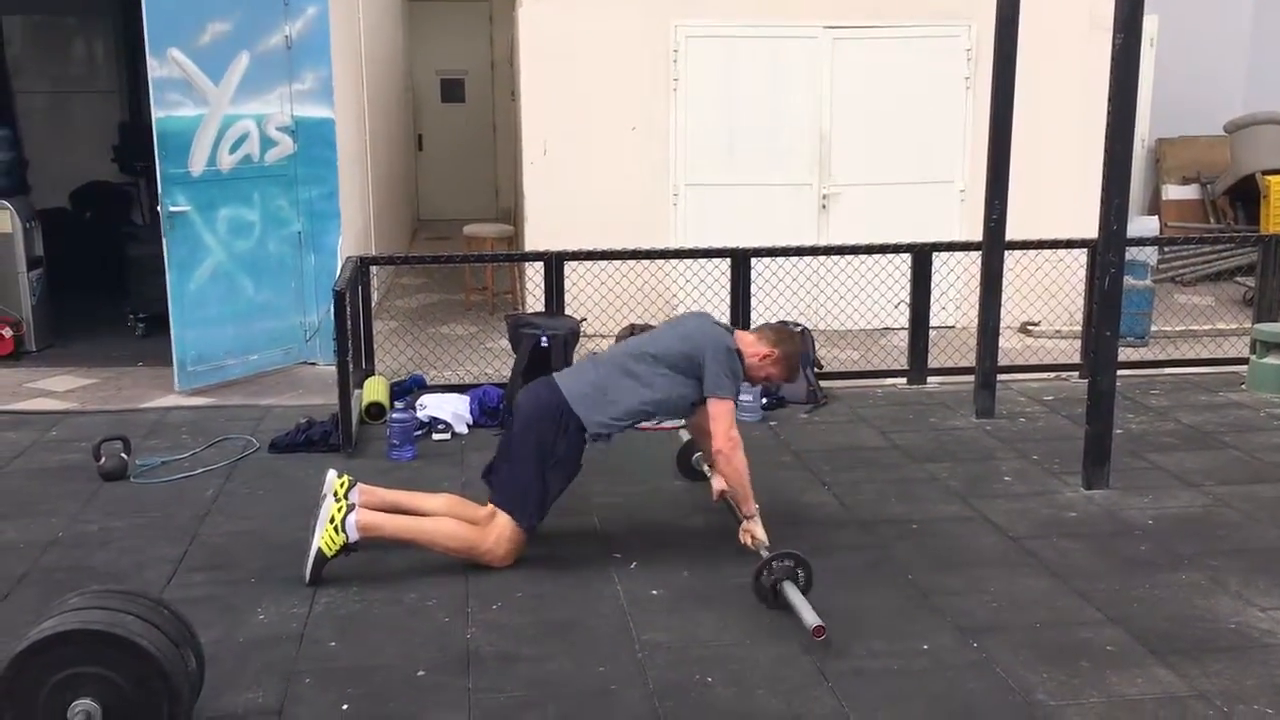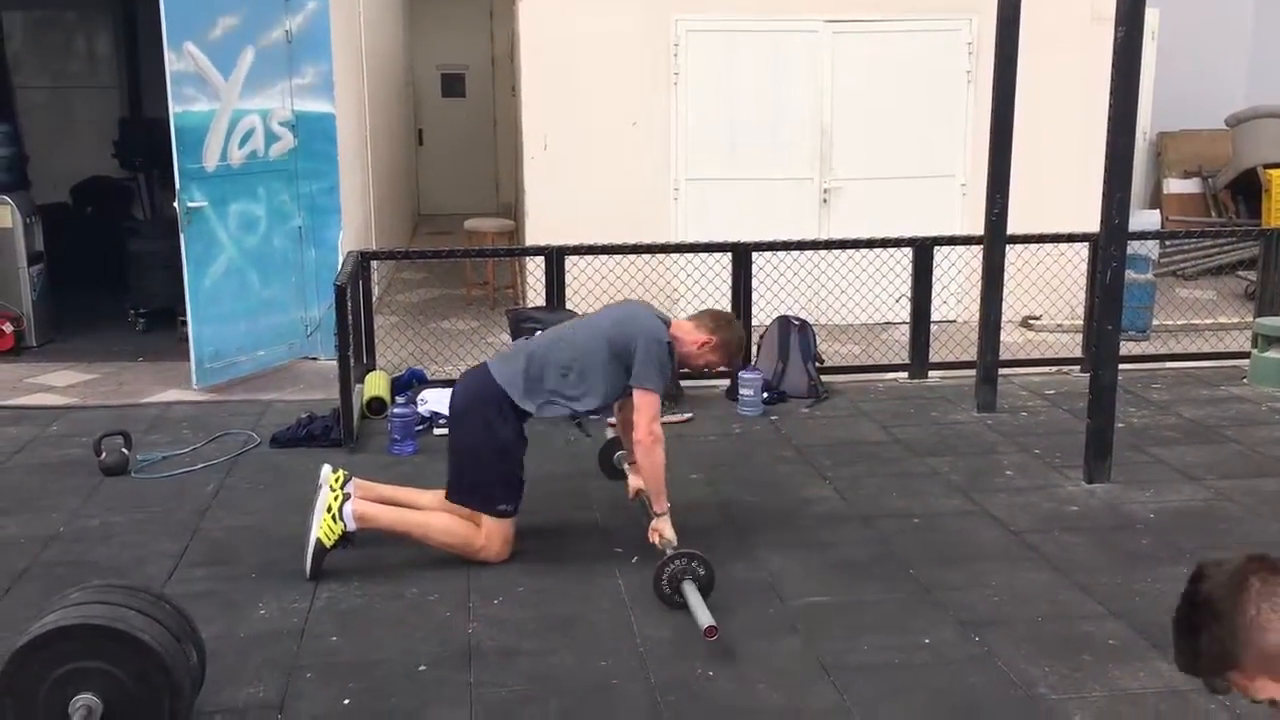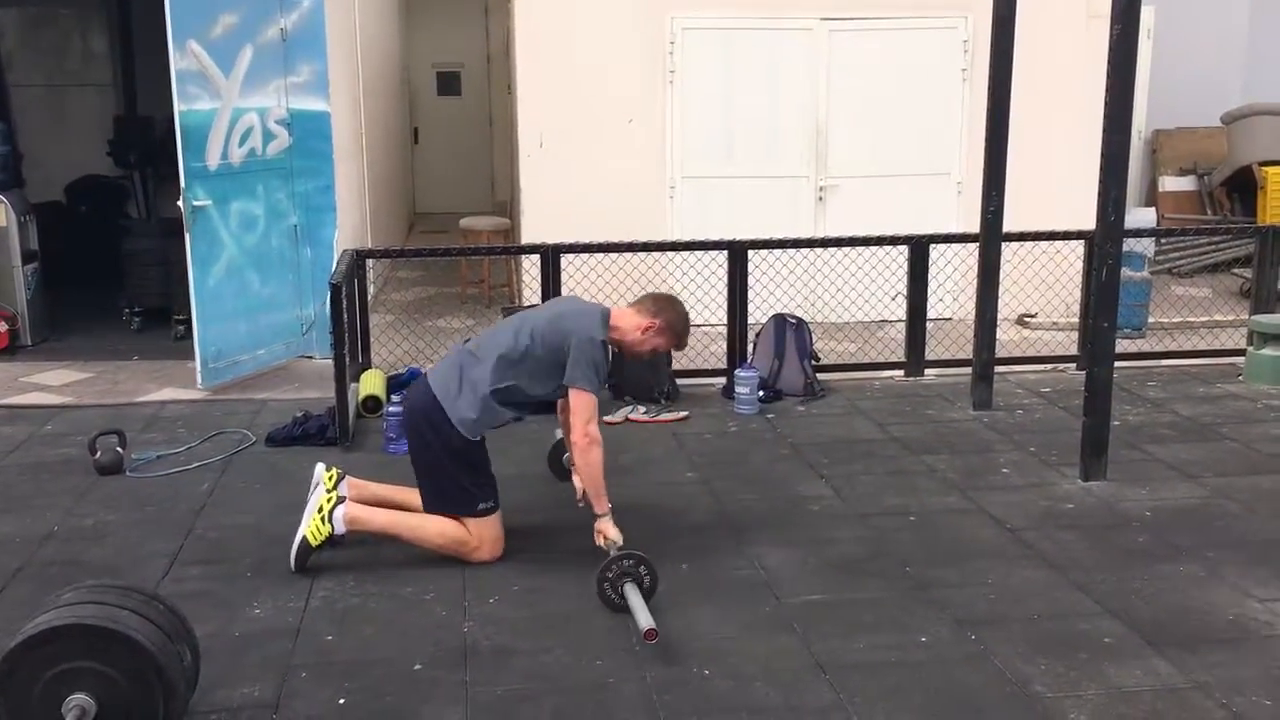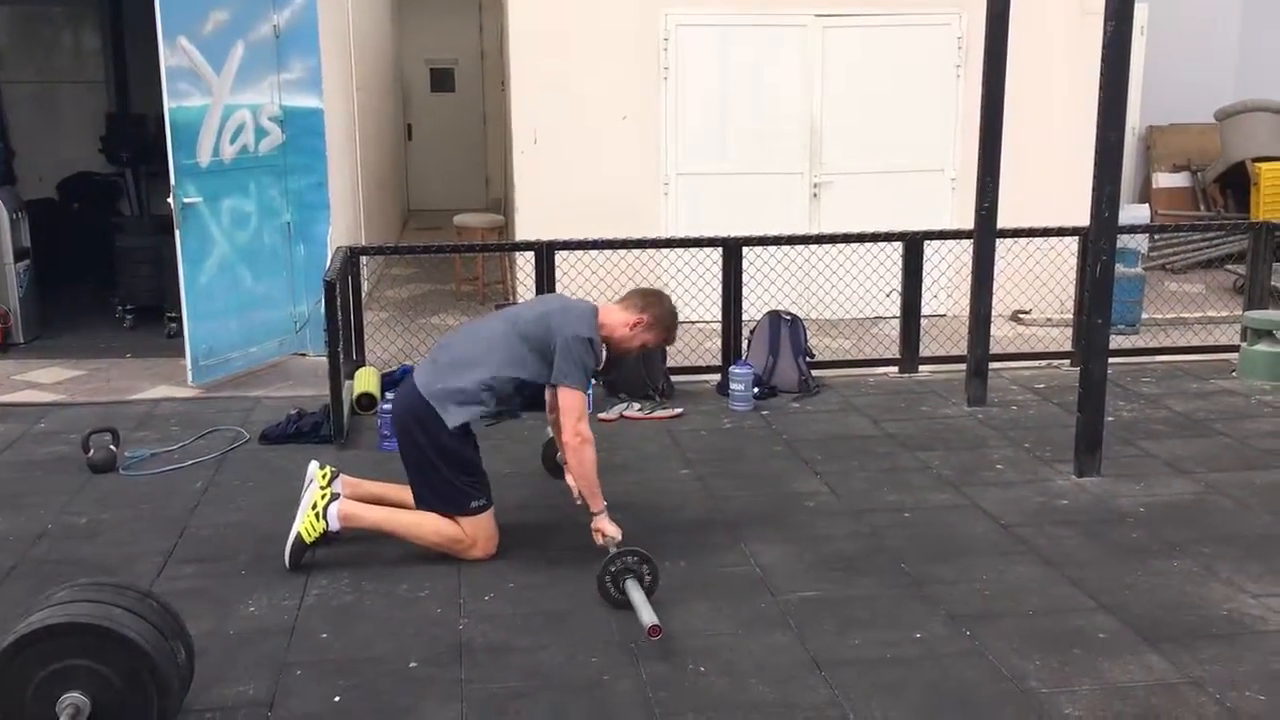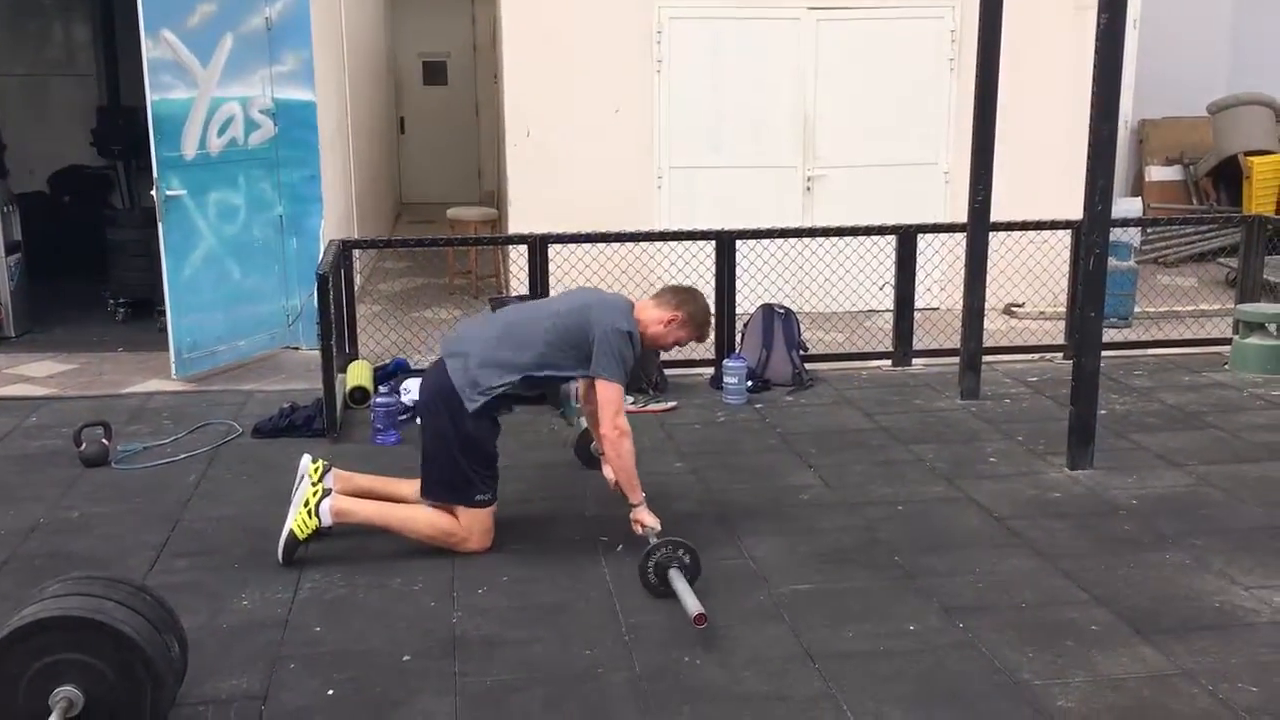
dt=0.4s
person 1, frame 1
left shoulder: (707, 331)
right shoulder: (724, 352)
left elbow: (696, 409)
right elbow: (727, 441)
left wrist: (716, 472)
right wrist: (750, 514)
left hip: (547, 399)
right hip: (561, 417)
left knee: (486, 516)
right knee: (496, 546)
left ankle: (355, 494)
right ankle: (356, 522)
person 1, frame 2
left shoulder: (645, 322)
right shoulder: (656, 343)
left elbow: (625, 403)
right elbow: (648, 434)
left wrist: (633, 467)
right wrist: (661, 513)
left hip: (486, 389)
right hip: (495, 403)
left knee: (473, 511)
right knee: (490, 544)
left ankle: (349, 488)
right ankle: (353, 513)
person 1, frame 3
left shoulder: (585, 317)
right shoulder: (590, 338)
left elbow: (566, 400)
right elbow: (585, 434)
left wrist: (577, 470)
right wrist: (603, 515)
left hip: (436, 397)
right hip: (446, 411)
left knee: (455, 508)
right knee: (483, 544)
left ankle: (343, 487)
right ankle: (343, 514)
person 1, frame 4
left shoulder: (572, 315)
right shoulder: (580, 336)
left elbow: (556, 406)
right elbow: (576, 433)
left wrist: (569, 467)
right wrist: (599, 513)
left hip: (425, 396)
right hip: (436, 407)
left knee: (447, 504)
right knee: (477, 542)
left ankle: (335, 485)
right ankle: (337, 511)
person 1, frame 5
left shoulder: (607, 309)
right shoulder: (619, 330)
left elbow: (589, 394)
right elbow: (613, 426)
left wrist: (606, 458)
right wrist: (638, 503)
left hip: (453, 378)
right hip: (464, 393)
left knee: (445, 497)
right knee: (472, 534)
left ankle: (328, 478)
right ankle: (332, 507)
